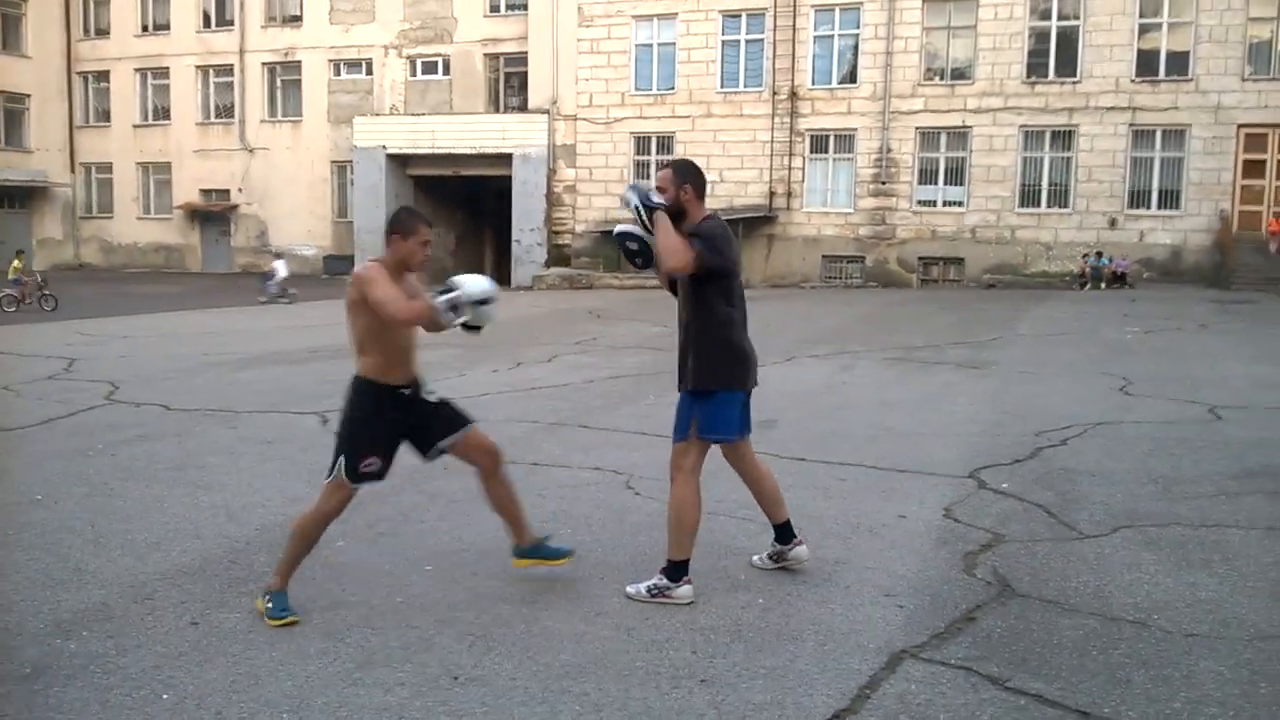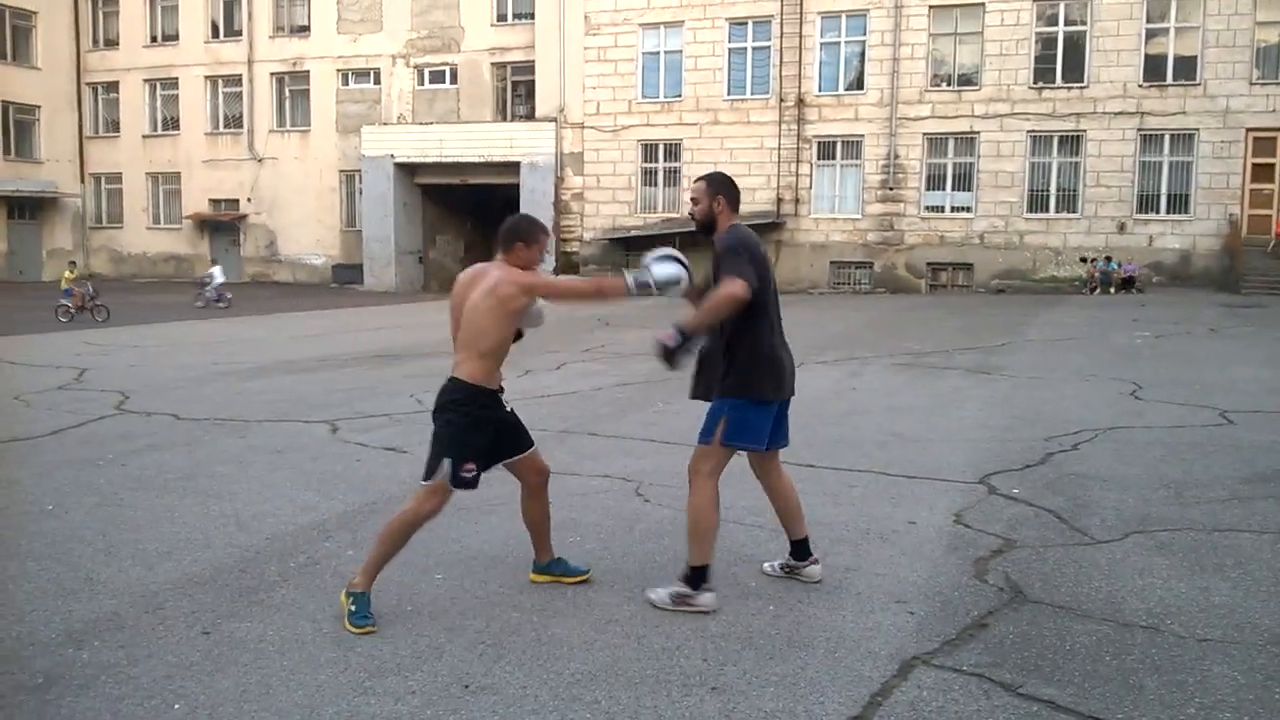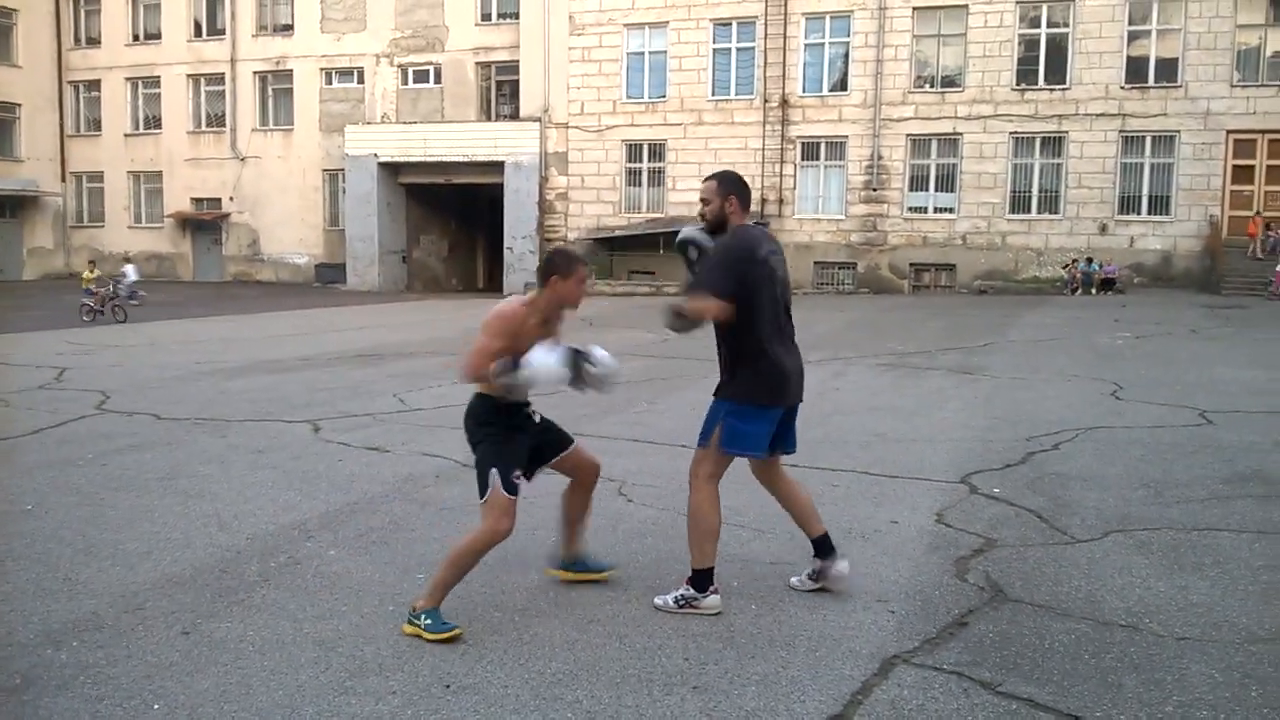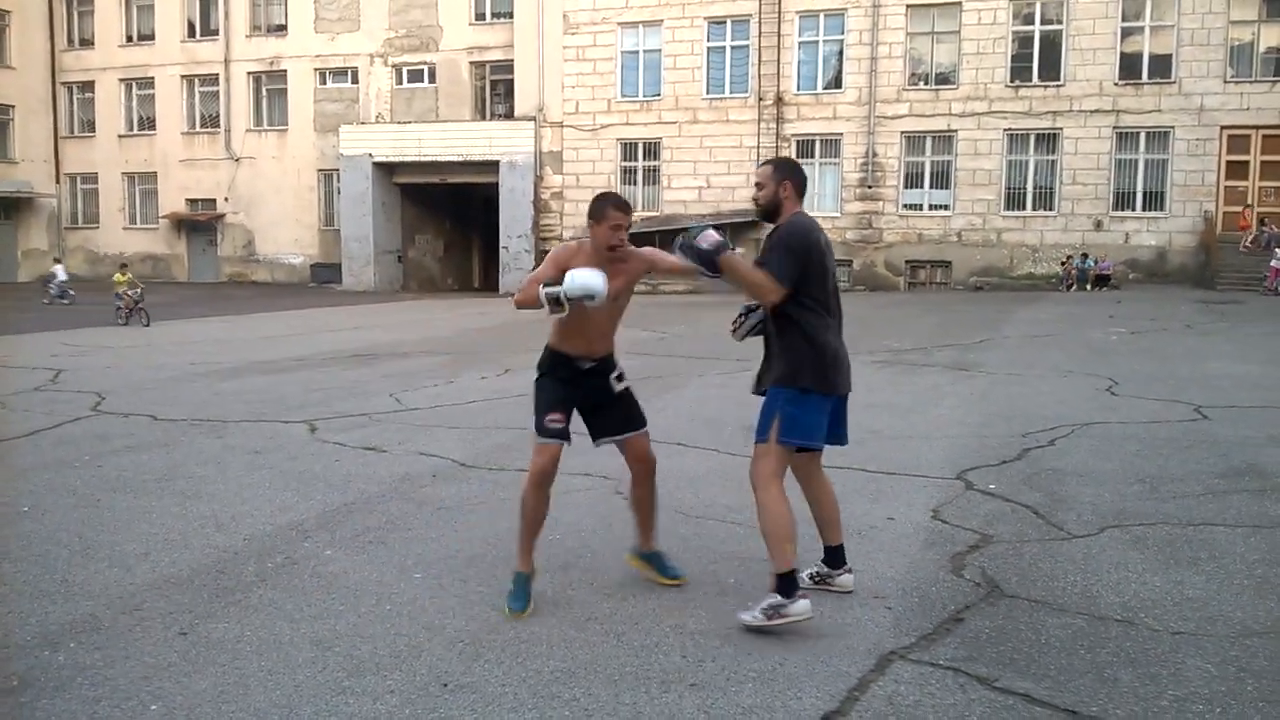
dt=0.4s
person 1, frame 1
left shoulder: (709, 236)
right shoulder: (703, 233)
left elbow: (677, 264)
right elbow: (677, 278)
left wrist: (659, 217)
right wrist: (653, 234)
left hip: (715, 369)
right hip: (728, 364)
left knee: (684, 466)
right knee: (739, 452)
left ankle: (674, 578)
right ankle: (788, 542)
person 1, frame 2
left shoulder: (732, 244)
right shoulder: (739, 240)
left elbow: (734, 292)
left wrist: (683, 330)
right wrist: (689, 288)
left hip: (750, 379)
right hip: (771, 371)
left knee: (702, 470)
right knee: (765, 463)
left ankle: (695, 584)
right ankle: (801, 557)
person 1, frame 3
left shoulder: (731, 248)
right shoulder: (759, 243)
left elbow: (710, 310)
left wrist: (679, 309)
right wrist: (700, 281)
left hip: (752, 382)
right hip: (779, 376)
left knee: (703, 475)
right knee: (768, 469)
left ankle: (701, 588)
right ankle: (828, 558)
person 1, frame 4
left shoulder: (791, 233)
right shoulder: (805, 232)
left elbow: (768, 291)
left wrist: (720, 252)
right wrist: (759, 318)
left hip: (802, 372)
right hip: (820, 369)
left knee: (766, 473)
right knee: (806, 466)
left ankle: (786, 593)
right ankle: (835, 566)
person 2, frame 1
left shoulder: (411, 279)
right shoulder: (368, 276)
left elbow: (434, 321)
right elbow: (408, 314)
left wrist: (453, 311)
right wrist: (453, 305)
left hip: (413, 393)
right hip: (371, 399)
left knee: (487, 454)
right knee: (334, 501)
left ankle: (526, 543)
right ankle: (276, 586)
person 2, frame 2
left shoulder: (470, 275)
right shoulder: (519, 281)
right elbow: (589, 288)
right wrist: (642, 281)
left hip: (488, 400)
right hip: (465, 405)
left knee: (537, 475)
right knee: (428, 503)
left ankle: (546, 562)
right ankle: (359, 588)
person 2, frame 3
left shoulder: (553, 313)
right shoulder: (509, 314)
right elbow: (472, 371)
left hip: (521, 412)
right hip: (493, 419)
left knee: (587, 469)
right knee: (498, 526)
left ankle: (570, 559)
right ankle: (424, 607)
person 2, frame 4
left shoulder: (639, 257)
right shoulder: (568, 254)
left elbow: (684, 268)
right elbow: (522, 297)
right wrist: (561, 295)
left hip: (604, 369)
right hip: (559, 369)
left knee: (642, 458)
right knee: (543, 468)
left ankle: (646, 549)
right ankle: (524, 571)
